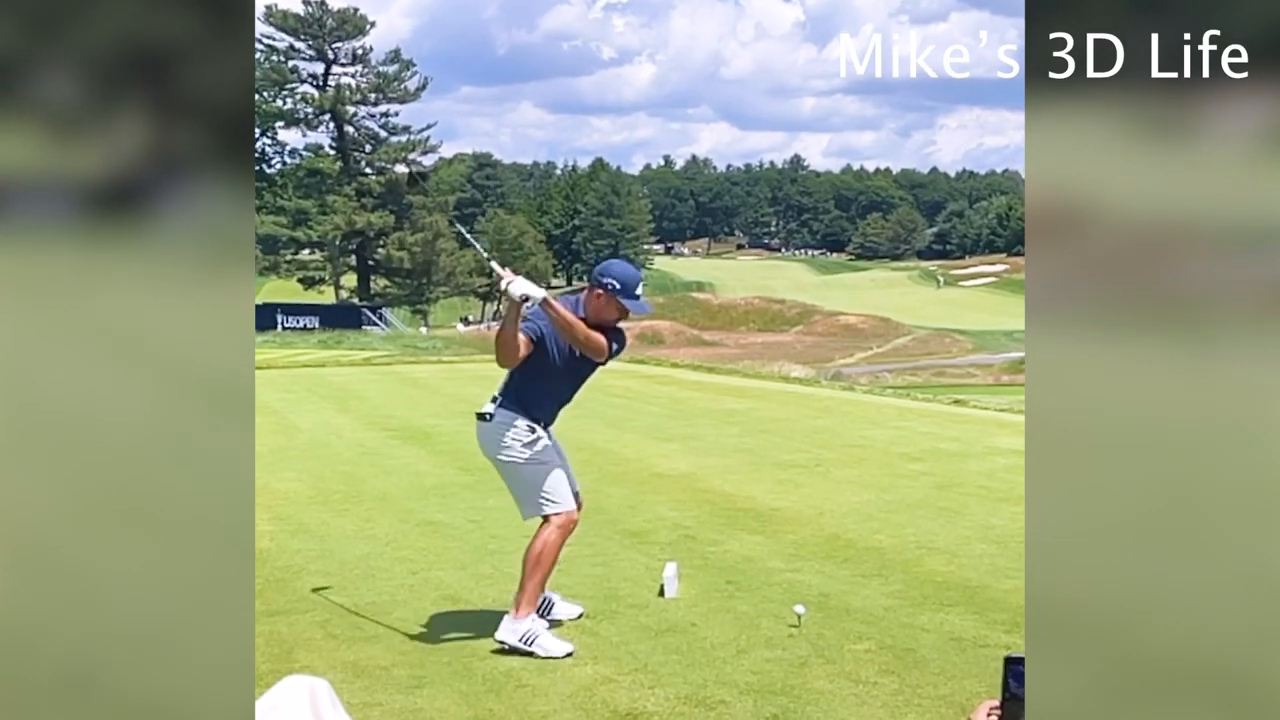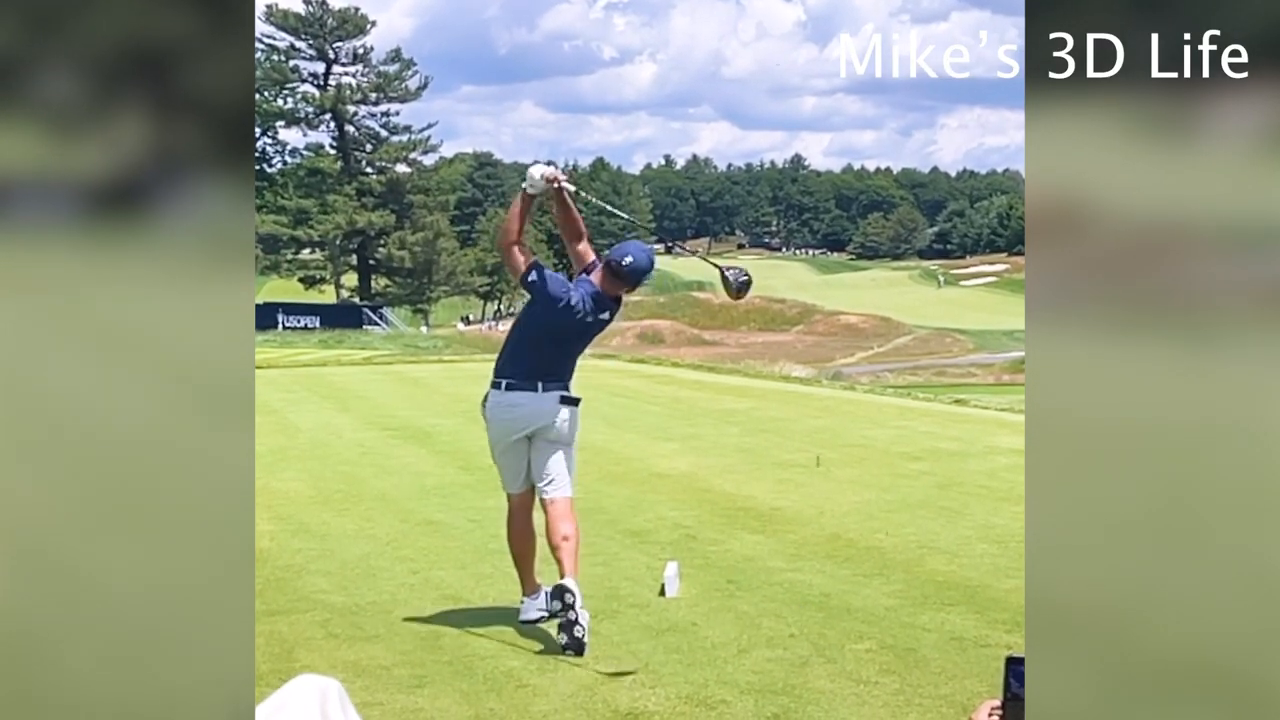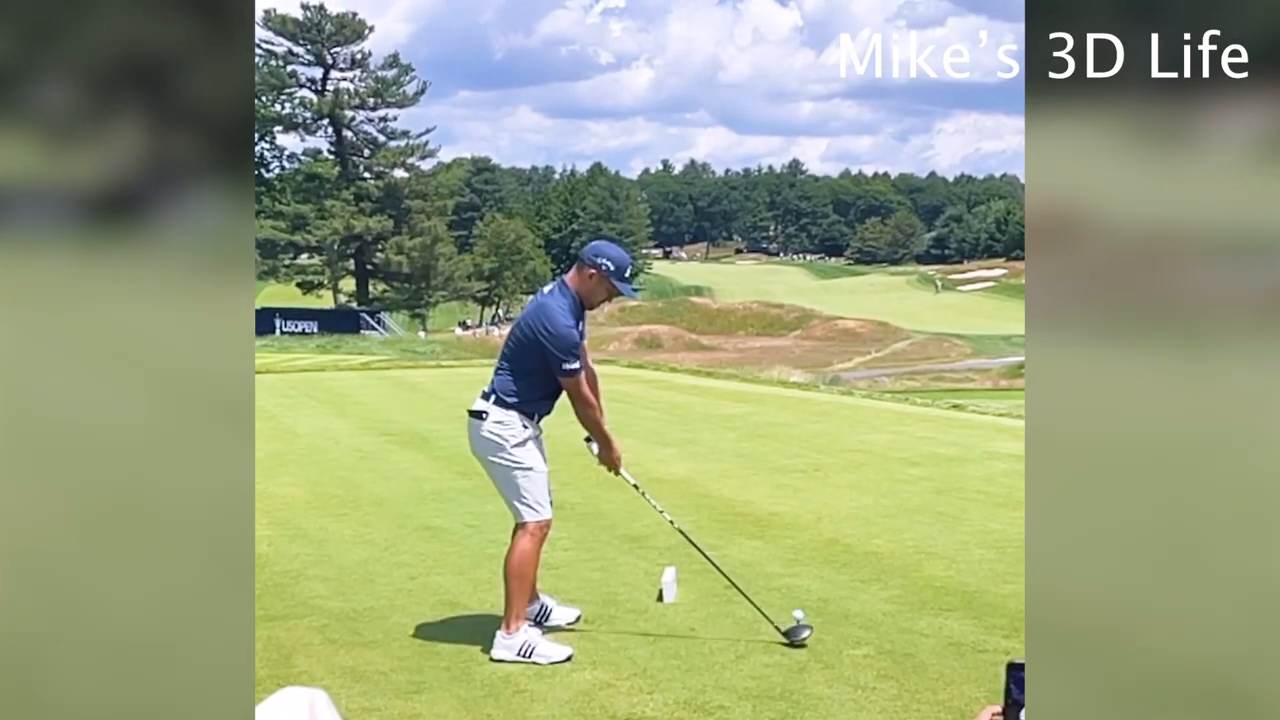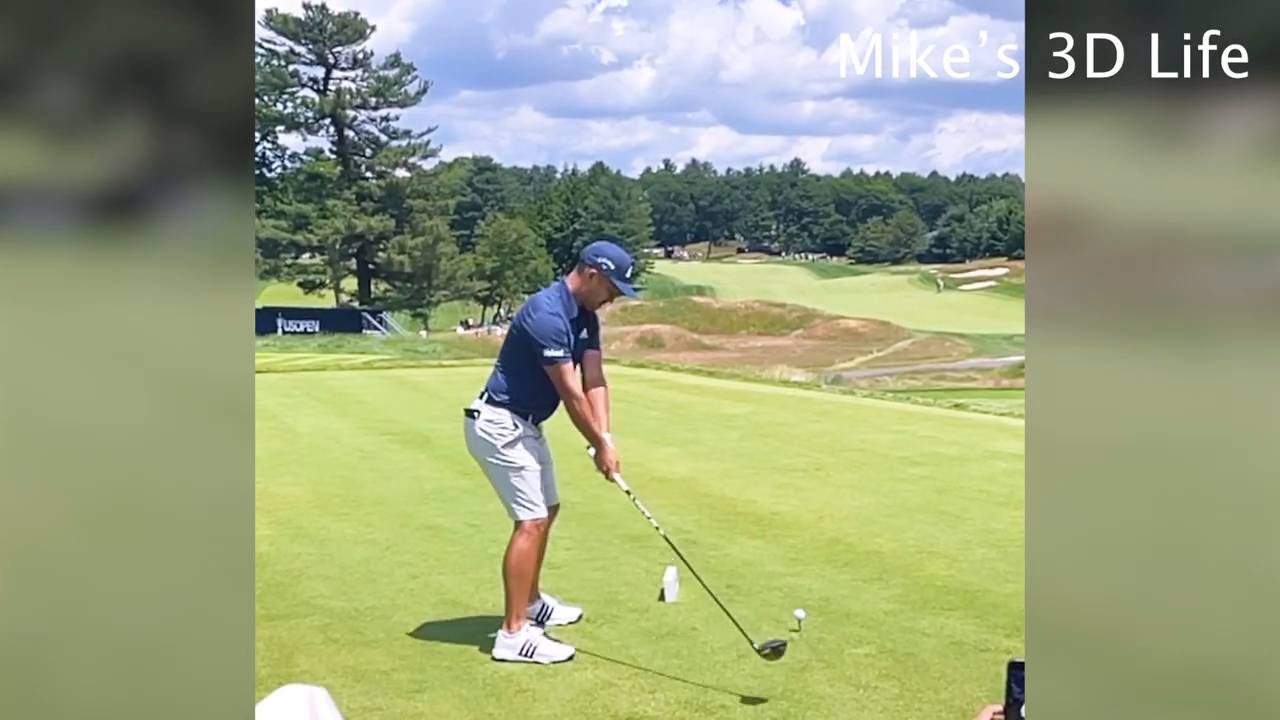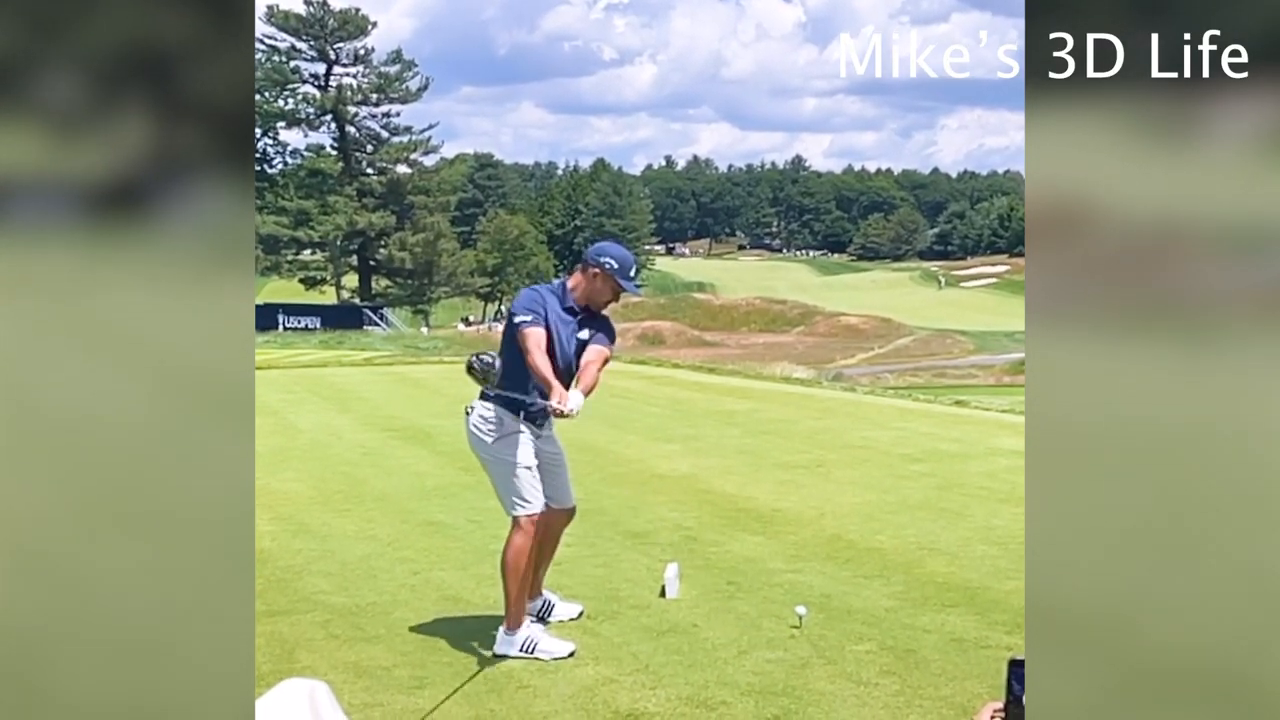
dt=0.4s
person 1, frame 1
left shoulder: (610, 338)
right shoulder: (543, 311)
left elbow: (587, 342)
right elbow: (507, 358)
left wrist: (545, 301)
right wrist: (515, 306)
left hip: (533, 429)
right hip: (511, 427)
left knee: (568, 508)
right knee: (560, 516)
left ankle: (535, 598)
right ankle: (519, 622)
person 1, frame 2
left shoulder: (557, 294)
right shoulder: (608, 308)
left elbow: (508, 246)
right elbow: (579, 239)
left wrist: (529, 193)
right wrist: (559, 194)
left hip: (504, 403)
right hip: (553, 407)
left knee: (519, 503)
right knee: (558, 501)
left ankle: (532, 598)
right ankle: (567, 586)
person 1, frame 3
left shoulder: (567, 303)
right shoulder: (557, 319)
left elbow: (586, 371)
right elbow: (580, 396)
left wrist: (602, 434)
right wrist: (606, 443)
left hip: (516, 422)
right hip: (504, 425)
left knee: (535, 514)
right knee: (535, 522)
left ankle: (530, 603)
right ankle: (512, 634)
person 1, frame 4
left shoulder: (585, 317)
right shoulder: (547, 313)
left elbow: (594, 378)
right elbow: (568, 390)
left wrist: (605, 436)
right wrist: (600, 444)
left hip: (525, 425)
right hip: (500, 425)
left knee: (546, 511)
right knee: (531, 521)
left ankle: (532, 602)
right ankle: (513, 634)
person 1, frame 5
left shoulder: (601, 326)
right shoulder: (535, 298)
left elbow: (593, 363)
right elbow: (533, 350)
left wrist: (576, 394)
right wrist: (552, 386)
left hip: (539, 424)
right hip: (501, 420)
left knee: (560, 510)
right knee: (528, 516)
left ankle: (533, 598)
right ankle: (514, 631)
